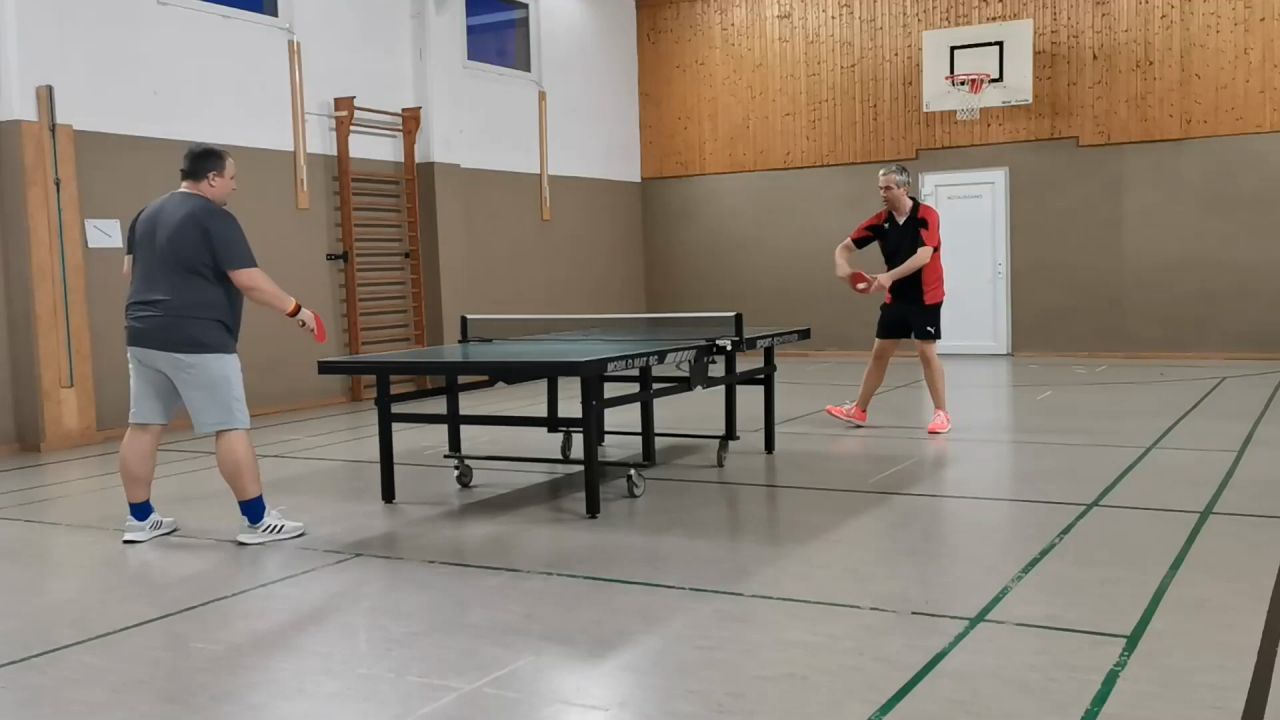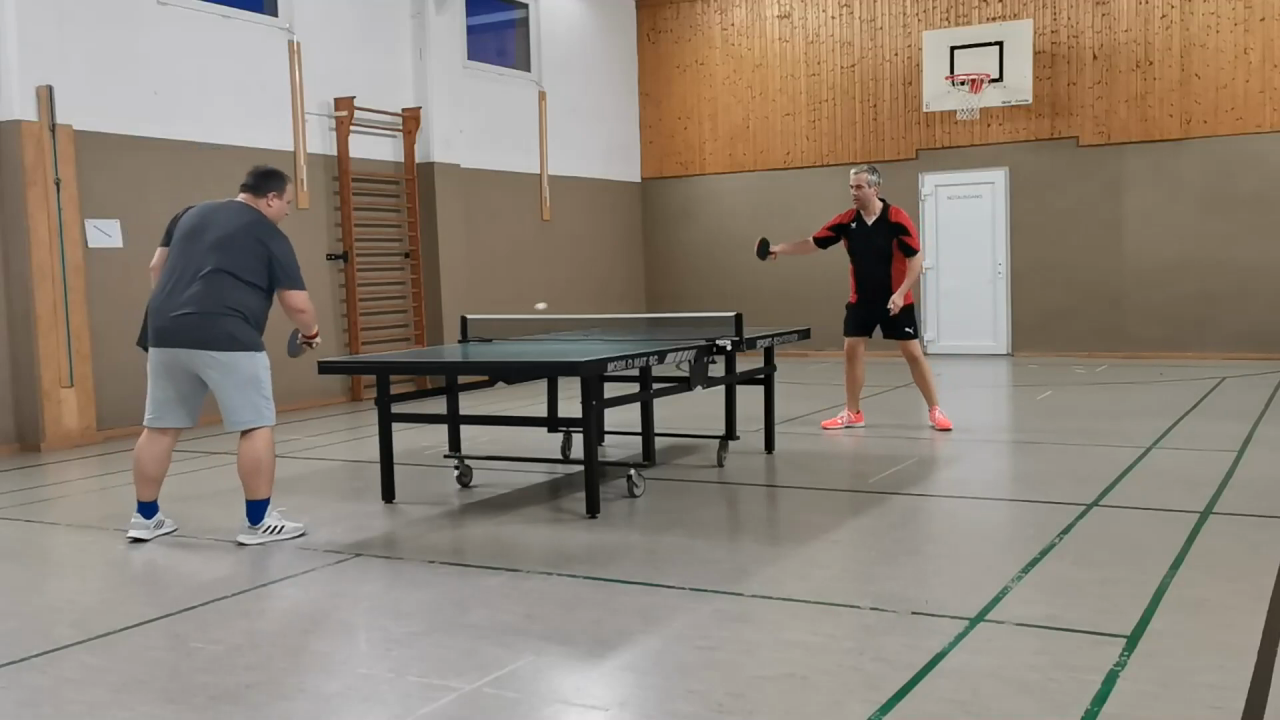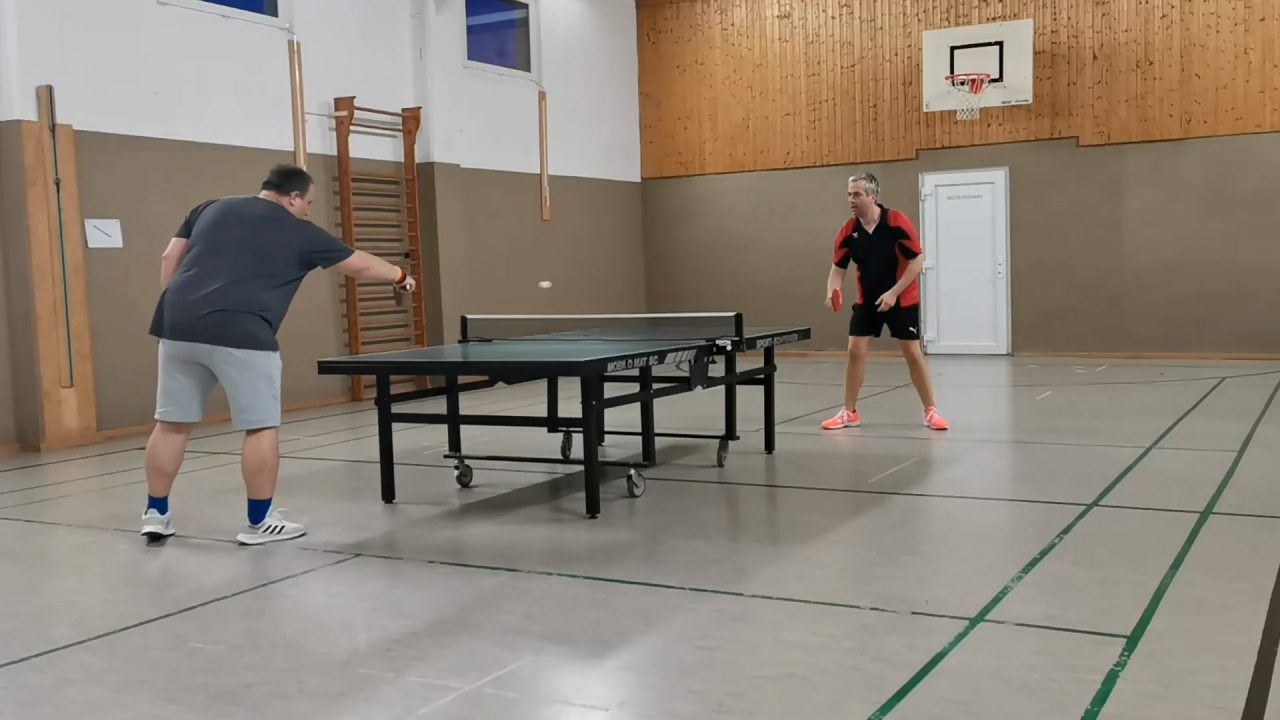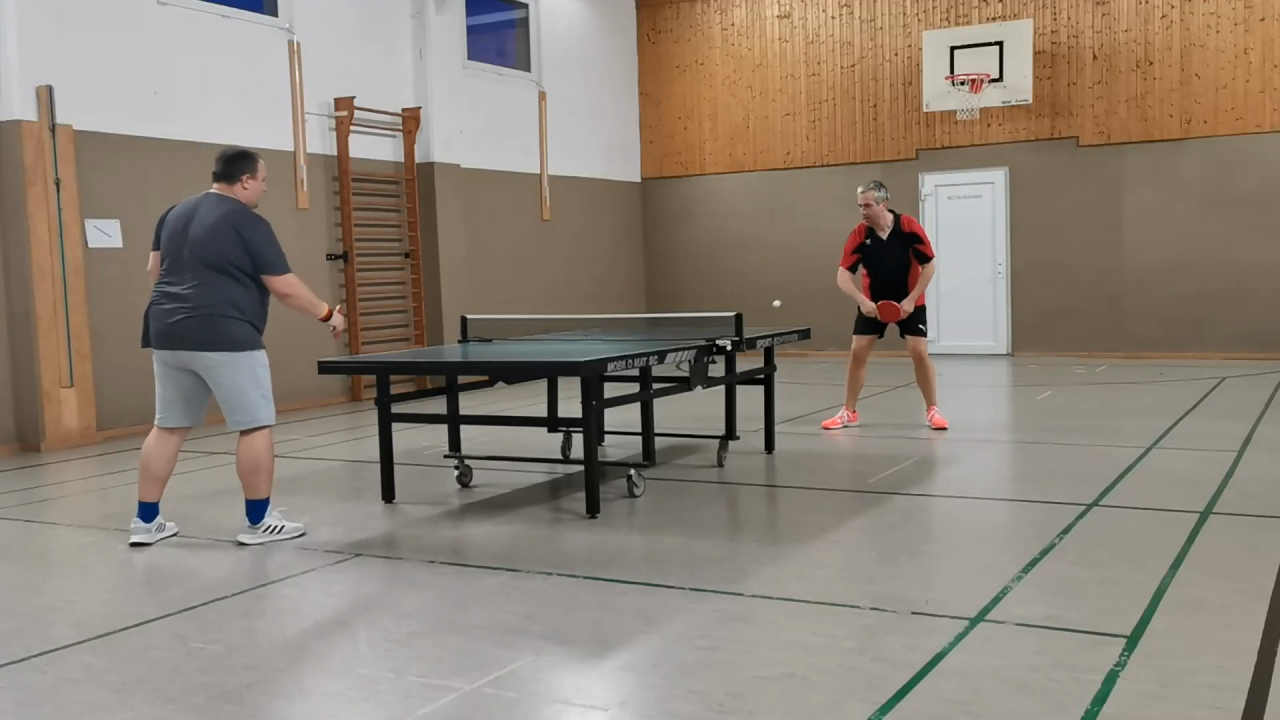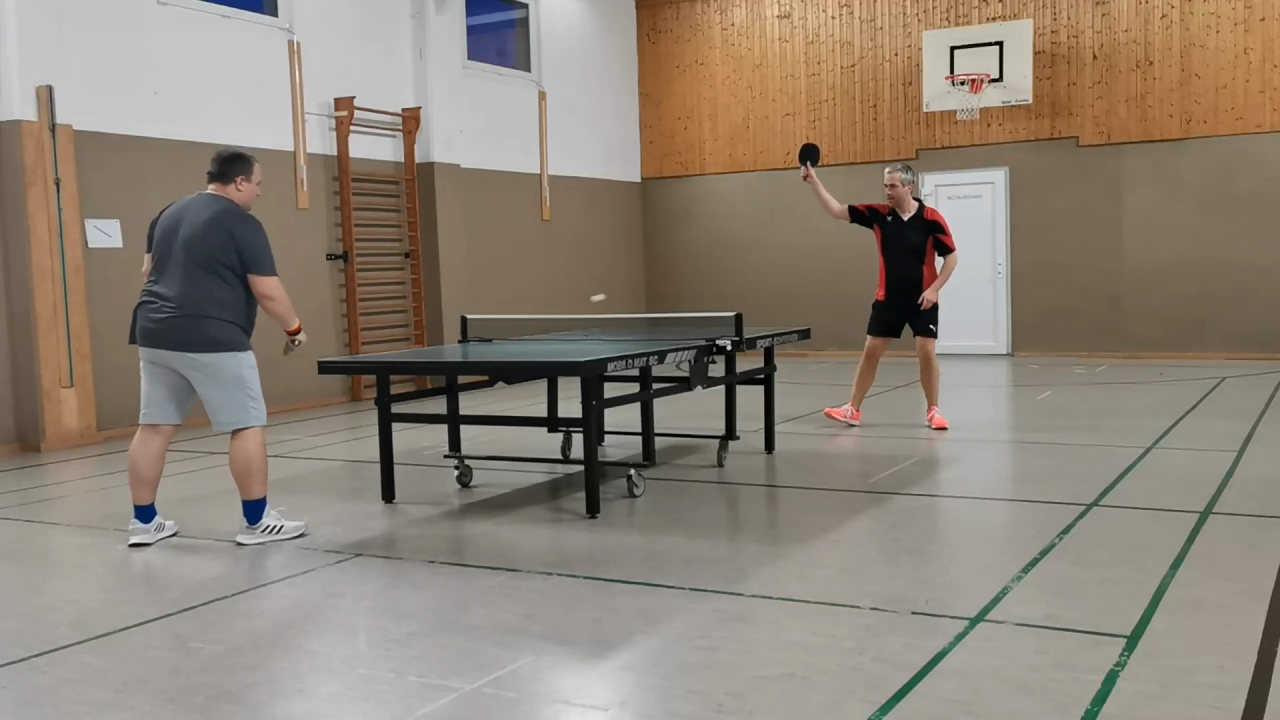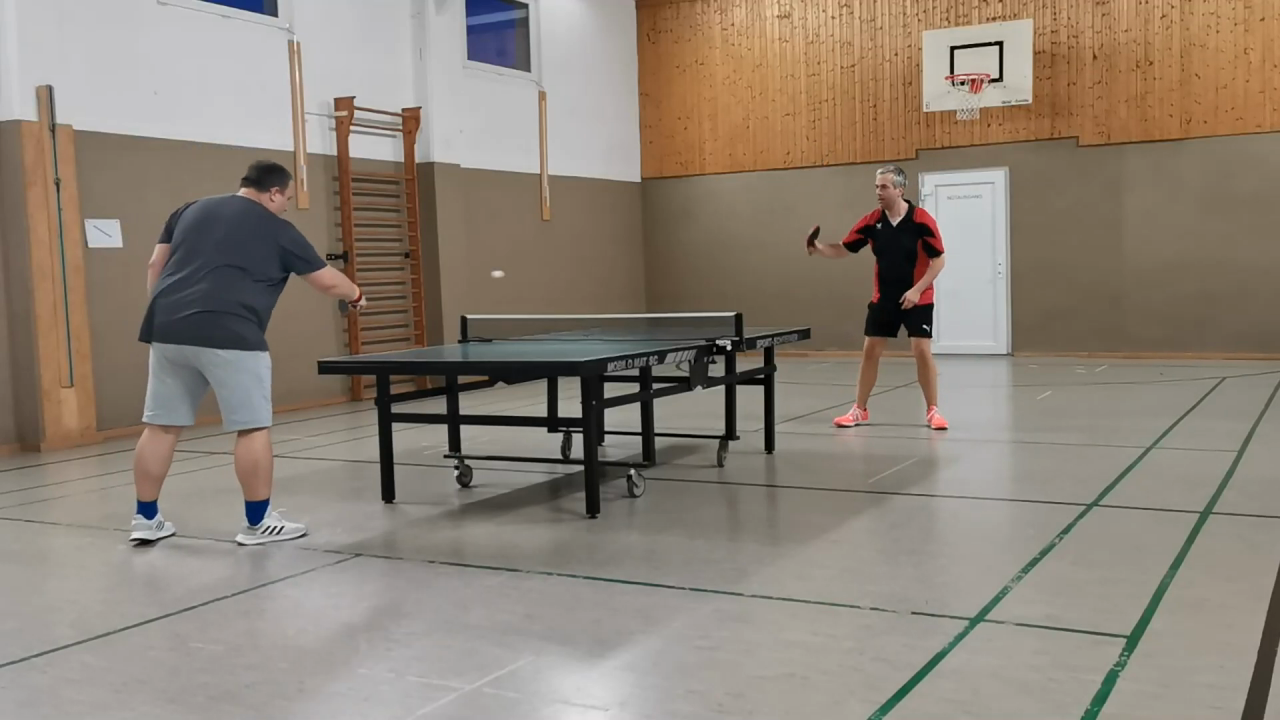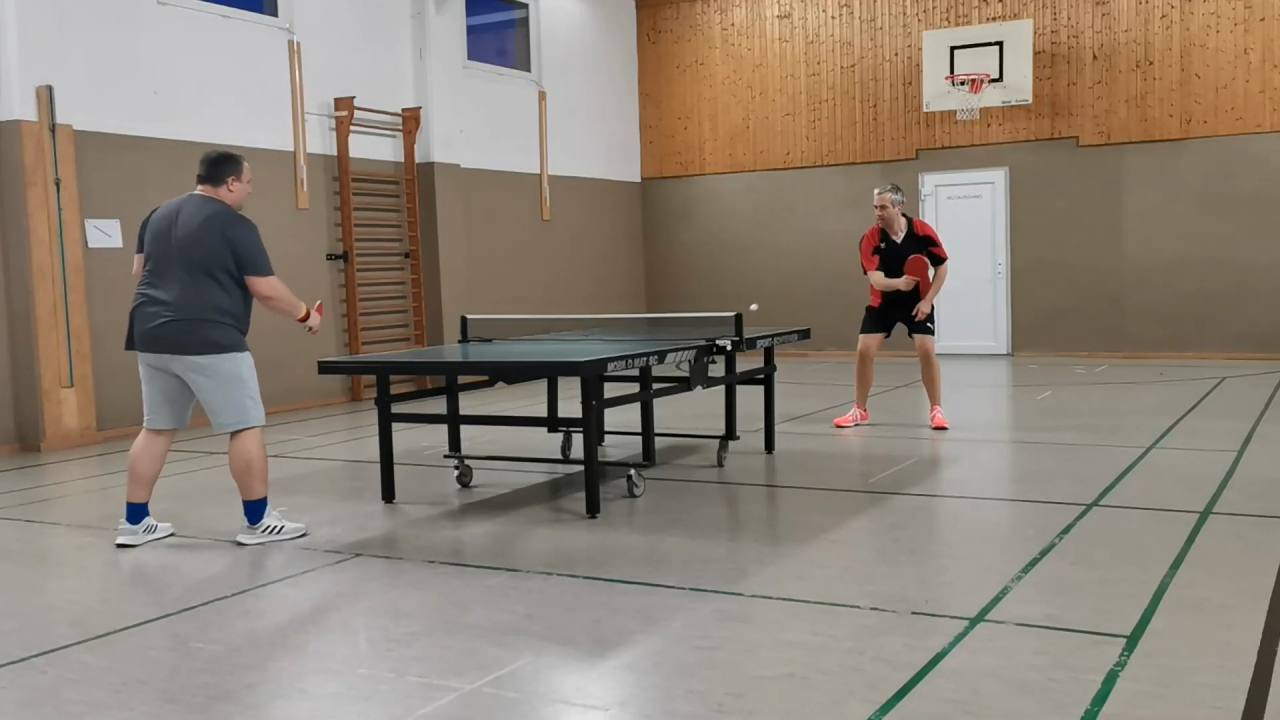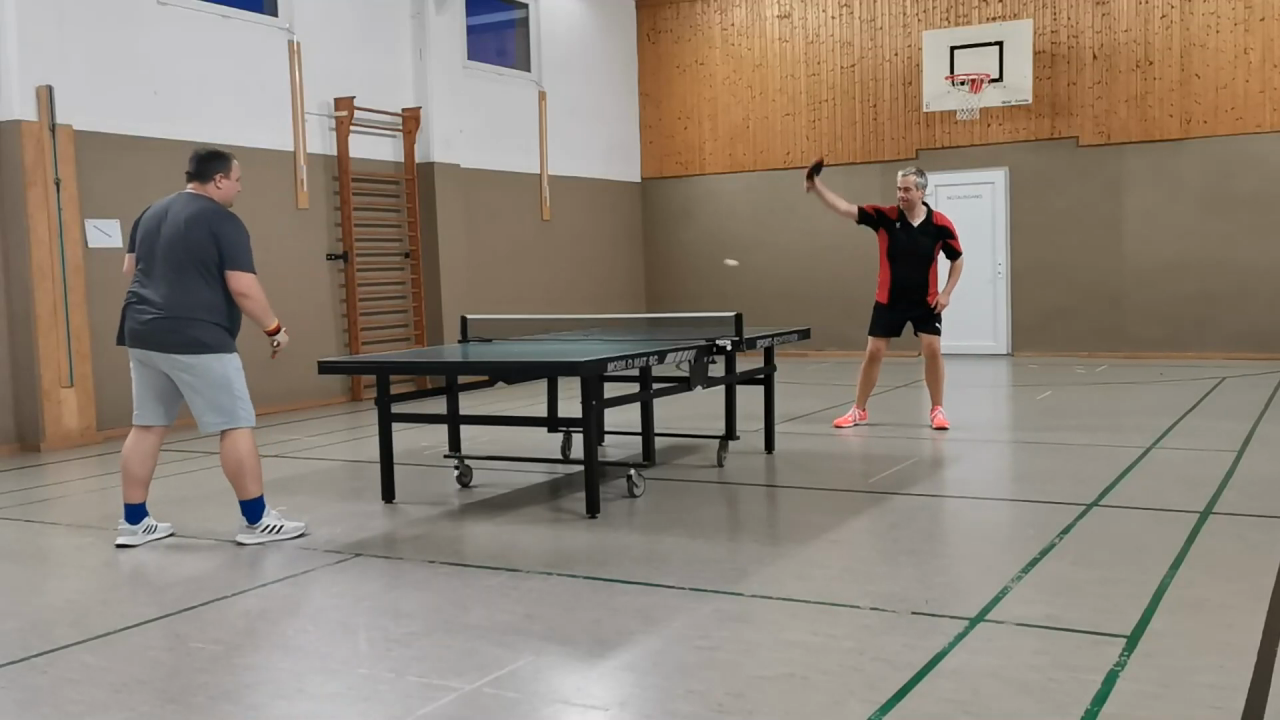
dt=0.4s
person 1, frame 1
left shoulder: (147, 213)
right shoulder: (215, 219)
left elbow: (130, 270)
right elbow: (249, 281)
right wrist: (295, 308)
left hip: (144, 336)
right hip: (198, 340)
left knee: (143, 426)
right knee: (231, 427)
left ankle: (139, 519)
right ankle: (257, 520)
person 1, frame 2
left shoulder: (191, 214)
right shoulder: (269, 236)
left elbow: (157, 266)
right elbow: (299, 303)
right wrist: (310, 333)
left hip: (166, 335)
right hip: (226, 339)
left knee: (160, 427)
right knee: (256, 426)
left ankle: (146, 518)
right ankle: (259, 521)
person 1, frame 3
left shoulder: (210, 209)
right shoulder: (298, 232)
left elbow: (170, 258)
right elbow: (358, 264)
left wrist: (179, 309)
right wrist: (399, 275)
left hip: (180, 328)
right hip: (239, 335)
left knee: (172, 423)
right knee: (261, 427)
left ankle: (155, 514)
right ankle: (260, 521)
person 1, frame 4
left shoulder: (175, 213)
right shoulder: (249, 224)
left elbow: (155, 270)
right elbow: (284, 288)
right wrist: (328, 314)
left hip: (168, 334)
right hip: (225, 338)
left knee: (168, 427)
right knee: (255, 426)
left ankle: (145, 520)
right ankle: (259, 521)
person 1, frame 5
left shoulder: (170, 213)
right shoulder: (242, 223)
left elbow: (149, 271)
right elbow: (268, 290)
right wrist: (294, 327)
left hip: (155, 335)
right hip: (213, 338)
left knee: (155, 427)
right knee: (247, 426)
left ankle: (144, 520)
right ankle: (257, 521)
person 1, frame 6
left shoulder: (189, 210)
right shoulder: (276, 230)
left elbow: (156, 265)
right elbow: (327, 280)
left wrist: (164, 315)
right wrist: (355, 295)
left hip: (169, 332)
right hip: (228, 337)
left knee: (161, 426)
right knee: (253, 427)
left ankle: (146, 518)
right ankle: (258, 522)
person 1, frame 7
left shoulder: (159, 215)
right shoulder: (235, 226)
left elbow: (140, 271)
right elbow: (266, 291)
right wrist: (304, 315)
left hip: (153, 338)
right hip: (210, 341)
left knee: (157, 429)
right knee: (246, 426)
left ankle: (134, 522)
right ankle: (259, 521)
person 1, frame 8
left shoulder: (151, 214)
right shoulder: (223, 222)
left elbow: (130, 270)
right elbow: (244, 289)
right wrist: (274, 328)
left hip: (144, 336)
right hip: (199, 340)
left knee: (146, 427)
right knee: (236, 426)
left ankle: (134, 522)
right ankle: (257, 521)
person 2, frame 1
left shoulder: (925, 215)
right shoulder: (879, 221)
left elbow: (924, 255)
right elbow: (846, 246)
left wrist: (890, 275)
right wrist: (842, 265)
left hip: (925, 298)
right hip: (895, 299)
left knee: (926, 353)
right knee: (879, 353)
left ankle: (941, 413)
right ankle: (858, 410)
person 2, frame 2
left shoulder: (897, 218)
right shoulder: (845, 221)
left elbow: (916, 259)
right elbow: (812, 244)
left wrist: (900, 292)
right wrist: (779, 249)
left hip: (895, 300)
right hip: (860, 300)
left knee: (914, 353)
right knee: (852, 352)
left ankle: (935, 410)
right ankle: (853, 413)
person 2, frame 3
left shoulder: (897, 222)
right shoulder: (847, 231)
left elbow: (916, 262)
right elbow: (838, 268)
left wrist: (893, 293)
right wrist: (832, 292)
left hip: (901, 300)
right hip: (865, 301)
left knee: (912, 354)
right knee: (855, 352)
left ankle: (930, 411)
right ankle: (849, 412)
person 2, frame 4
left shoulder: (911, 229)
right shoulder: (859, 236)
left elbow: (929, 266)
right elbow: (844, 274)
left wrist: (911, 299)
right wrist: (863, 300)
left hip: (909, 303)
right hip: (873, 303)
left knee: (919, 352)
right knee: (858, 353)
left ankle: (932, 411)
right ankle: (848, 412)
person 2, frame 5
left shoulder: (932, 219)
right shoulder: (879, 214)
left elbow: (951, 258)
right elbow: (838, 210)
left wrist: (934, 289)
right wrist: (813, 180)
left hip: (922, 300)
right hip: (888, 299)
left knee: (926, 352)
right knee: (871, 352)
left ankle: (933, 411)
right ankle: (852, 409)
person 2, frame 6
left shoulder: (922, 220)
right shoulder: (871, 222)
left elbow: (938, 260)
right elbow: (843, 249)
left wrist: (917, 290)
right wrist: (820, 248)
left hip: (918, 300)
right hip: (882, 300)
left knee: (922, 352)
right knee: (870, 352)
left ankle: (933, 411)
right ankle: (860, 410)
person 2, frame 7
left shoulder: (923, 232)
right shoulder: (870, 238)
left elbow: (941, 267)
right elbow: (874, 278)
left wrist: (928, 300)
right wrist: (898, 283)
left hip: (917, 304)
right hip: (882, 304)
left knee: (927, 351)
right knee: (864, 351)
left ankle: (936, 410)
right ankle: (860, 410)
person 2, frame 8
left shoulder: (941, 224)
right shoulder: (886, 217)
left elbow: (957, 259)
right elbow: (846, 208)
left wrist: (946, 292)
right wrist: (819, 190)
left hip: (926, 301)
right hip: (889, 301)
left knee: (932, 351)
right knee: (873, 354)
left ankle: (937, 410)
right ankle: (858, 411)
